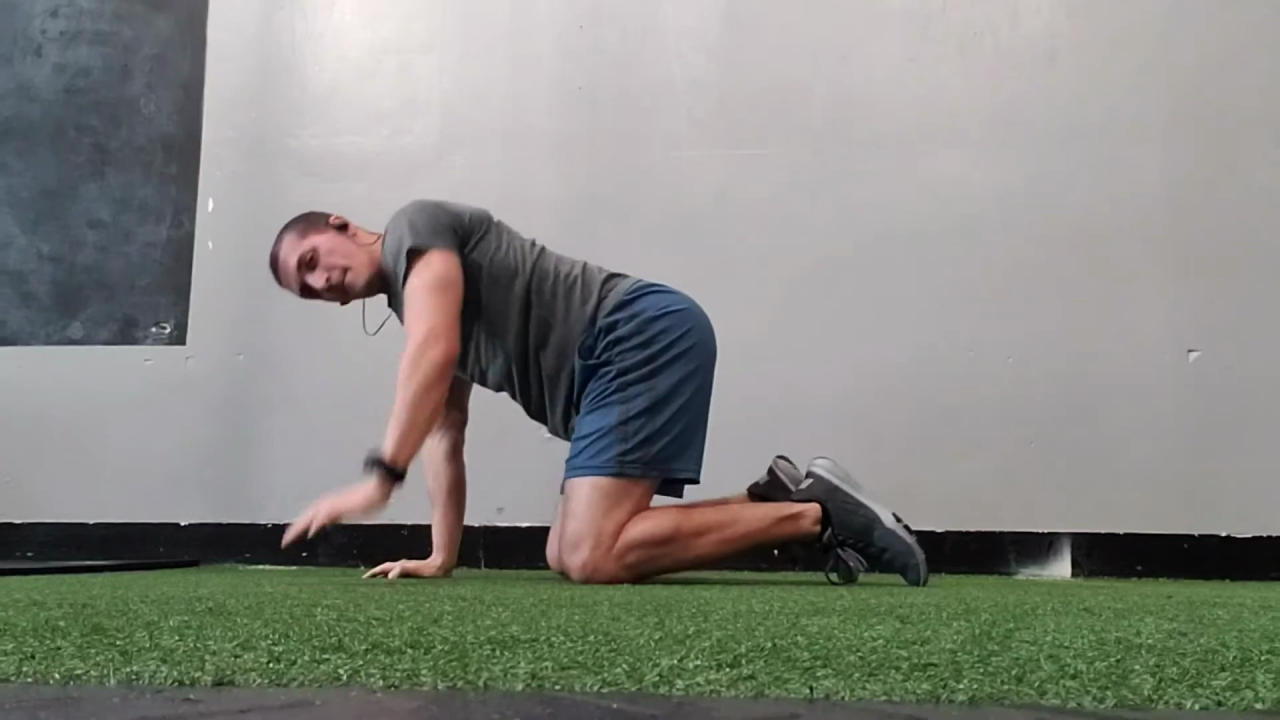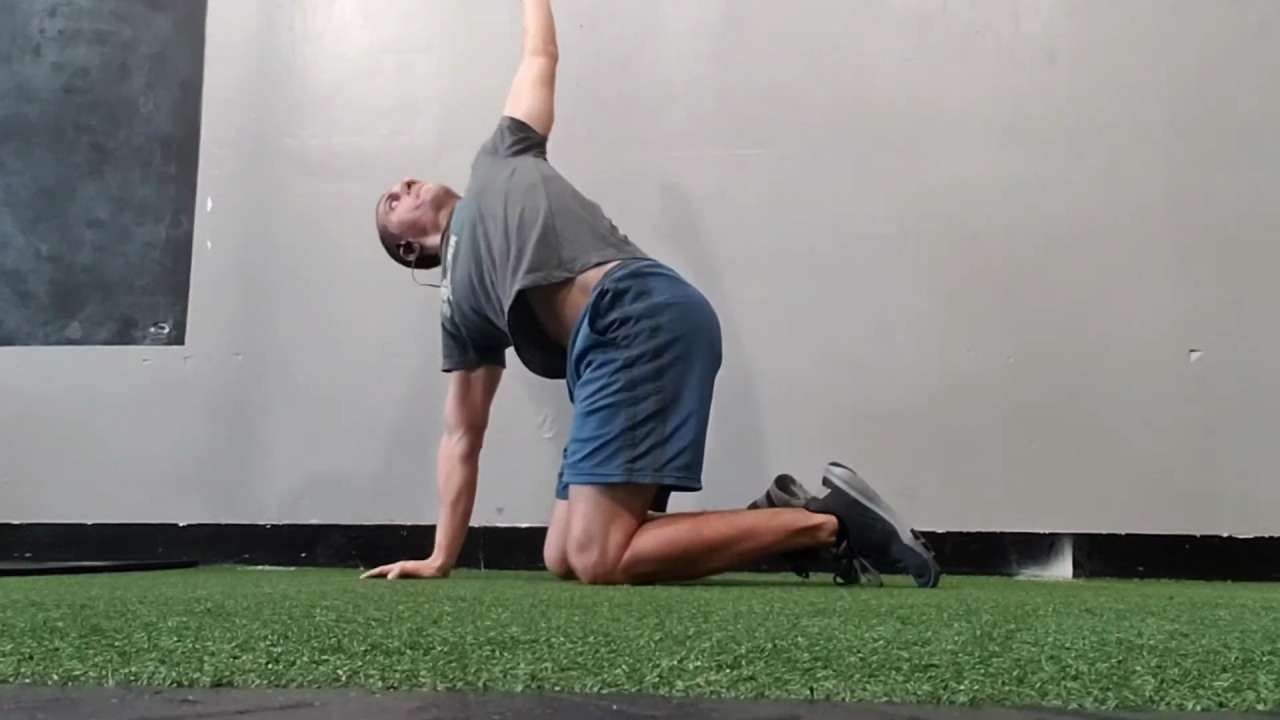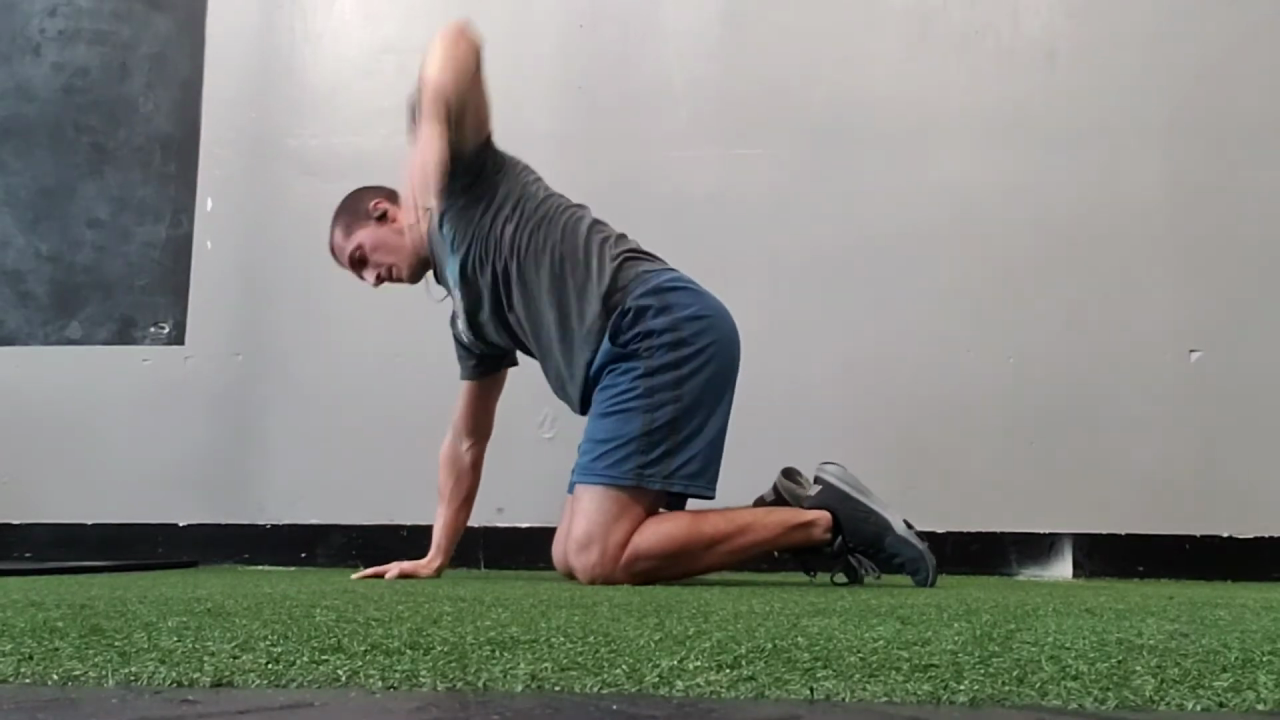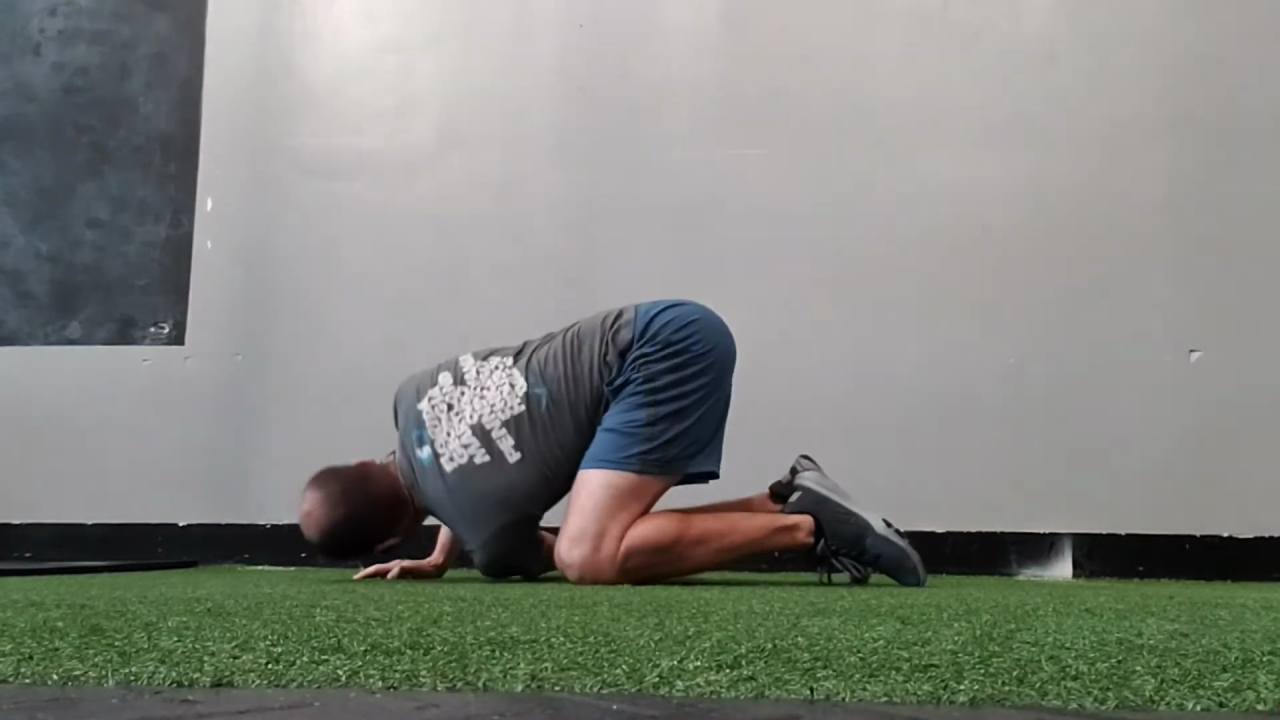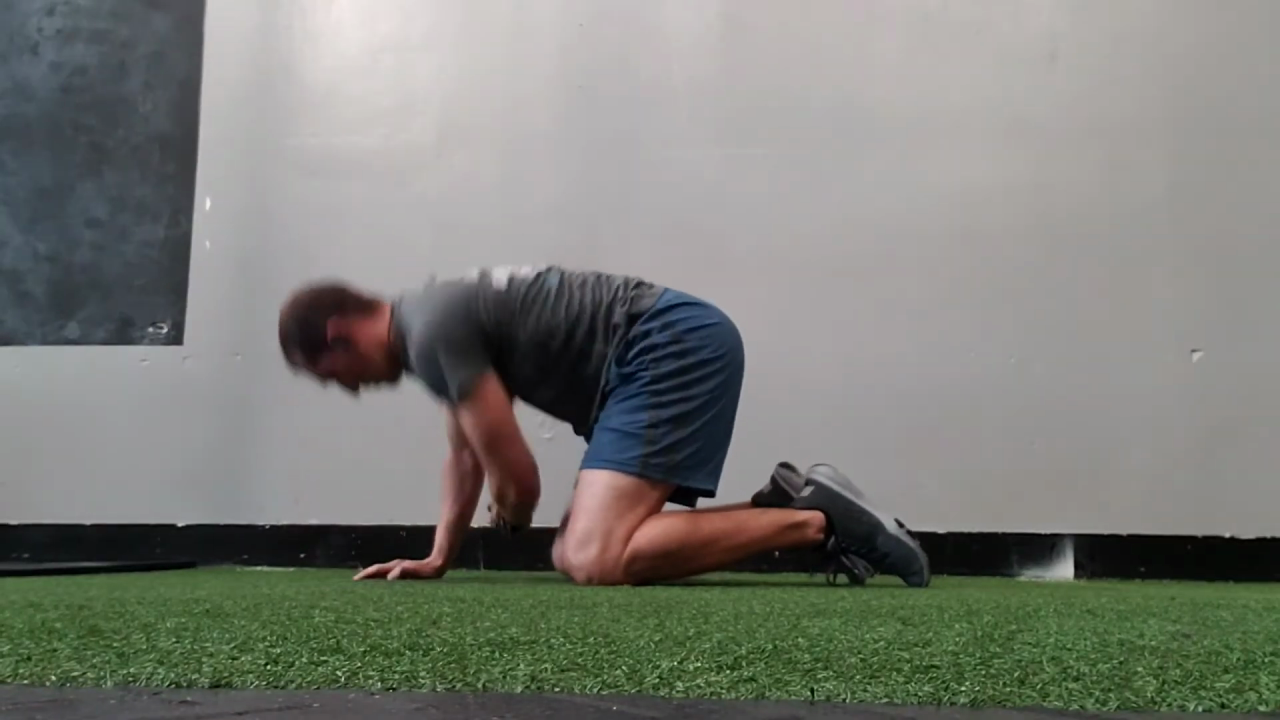
dt=1s
person 1, frame 1
left shoulder: (414, 227)
right shoulder: (417, 305)
left elbow: (431, 354)
right elbow: (443, 434)
left wrist: (378, 476)
right wrist: (441, 556)
left hip: (643, 334)
right hip: (622, 361)
left knee: (592, 557)
right knee: (568, 554)
left ankle: (815, 513)
right ankle: (774, 501)
person 1, frame 2
left shoulder: (498, 162)
right shoulder: (458, 301)
left elbow: (539, 58)
right elbow: (461, 435)
right wrist: (440, 557)
left hip: (643, 319)
right hip: (612, 348)
left knee: (601, 563)
right knee: (565, 559)
left ankle: (828, 520)
right ankle: (786, 520)
person 1, frame 3
left shoulder: (462, 189)
right shoulder: (470, 310)
left elbow: (458, 45)
right elbow: (467, 438)
left wrist: (428, 135)
right wrist: (435, 556)
left hip: (663, 331)
right hip: (639, 351)
left knee: (599, 561)
right knee: (572, 556)
left ankle: (821, 520)
right ankle: (785, 514)
person 1, frame 4
left shoulder: (488, 529)
right shoulder: (413, 400)
left elbow: (559, 558)
right wrist: (437, 560)
left hip: (669, 351)
right hip: (670, 331)
left knee: (590, 559)
right knee: (608, 535)
left ankle: (806, 524)
right ankle: (785, 498)
person 1, frame 5
left shoulder: (433, 334)
right shoulder: (422, 318)
left elbow: (517, 481)
right elbow: (465, 450)
left wrist: (509, 517)
right wrist: (437, 558)
left hip: (675, 345)
right hip: (683, 345)
left knee: (594, 560)
right knee: (573, 552)
left ankle: (816, 520)
right ankle: (778, 504)
